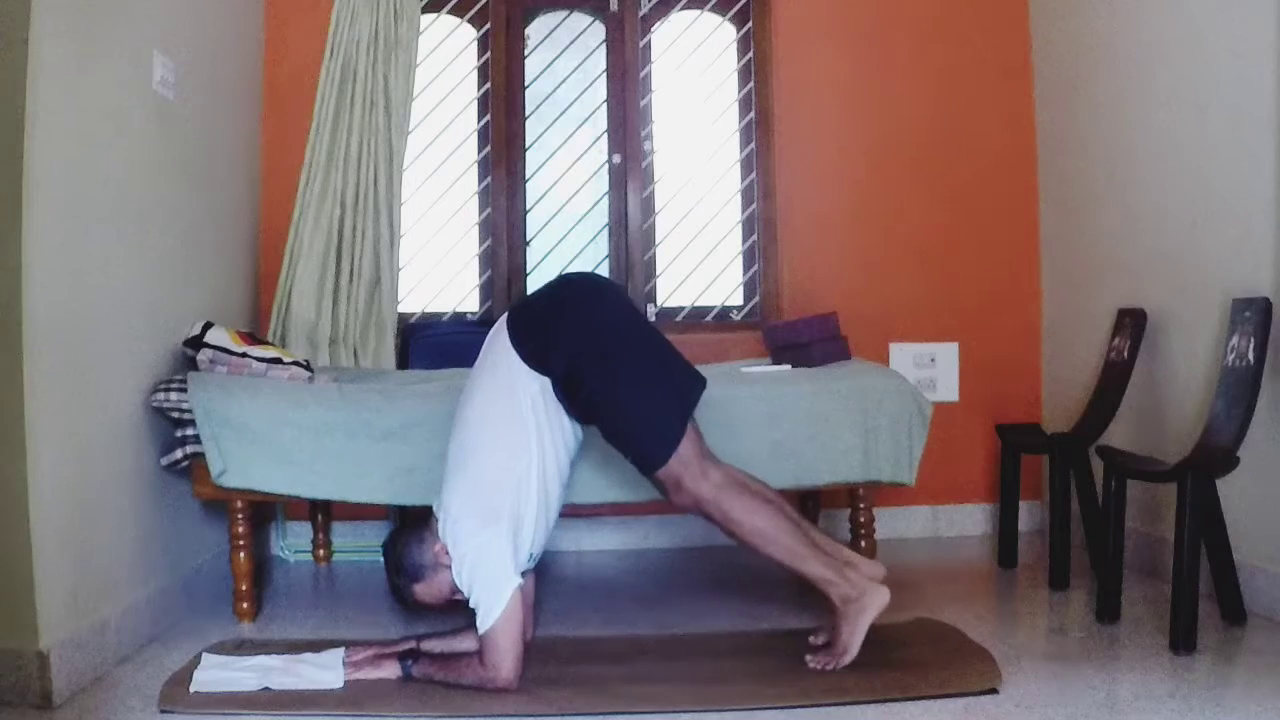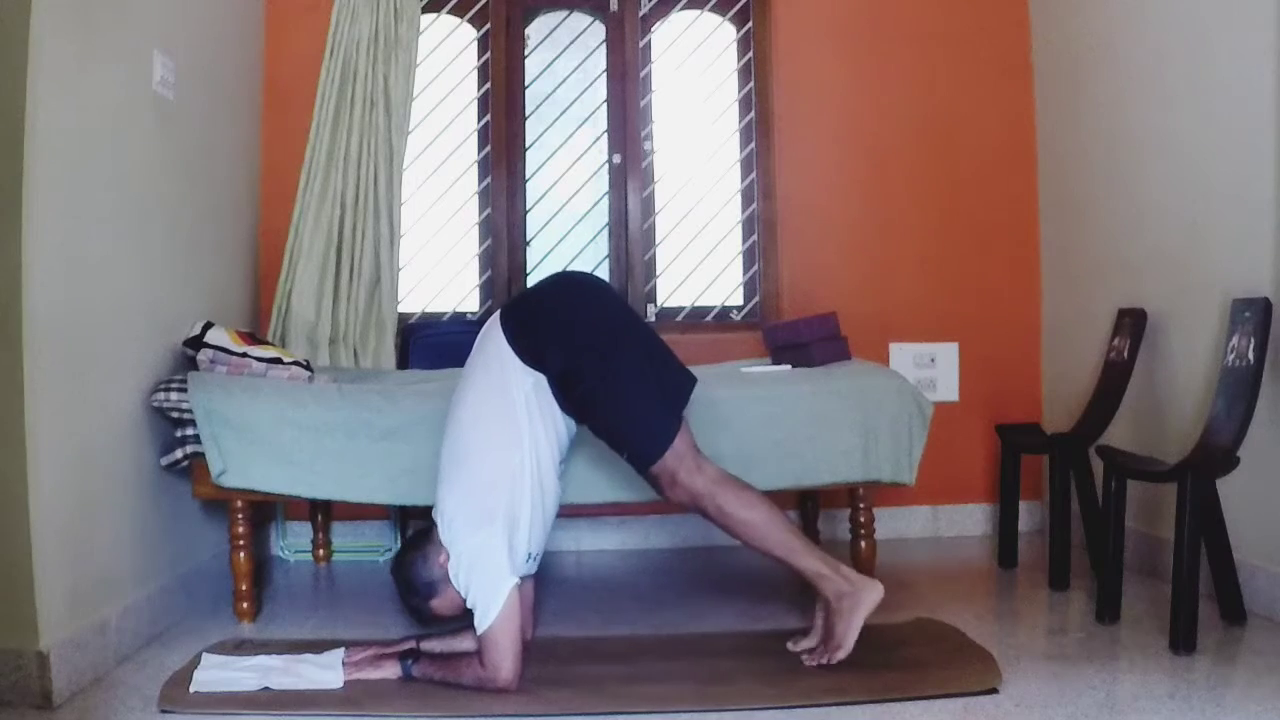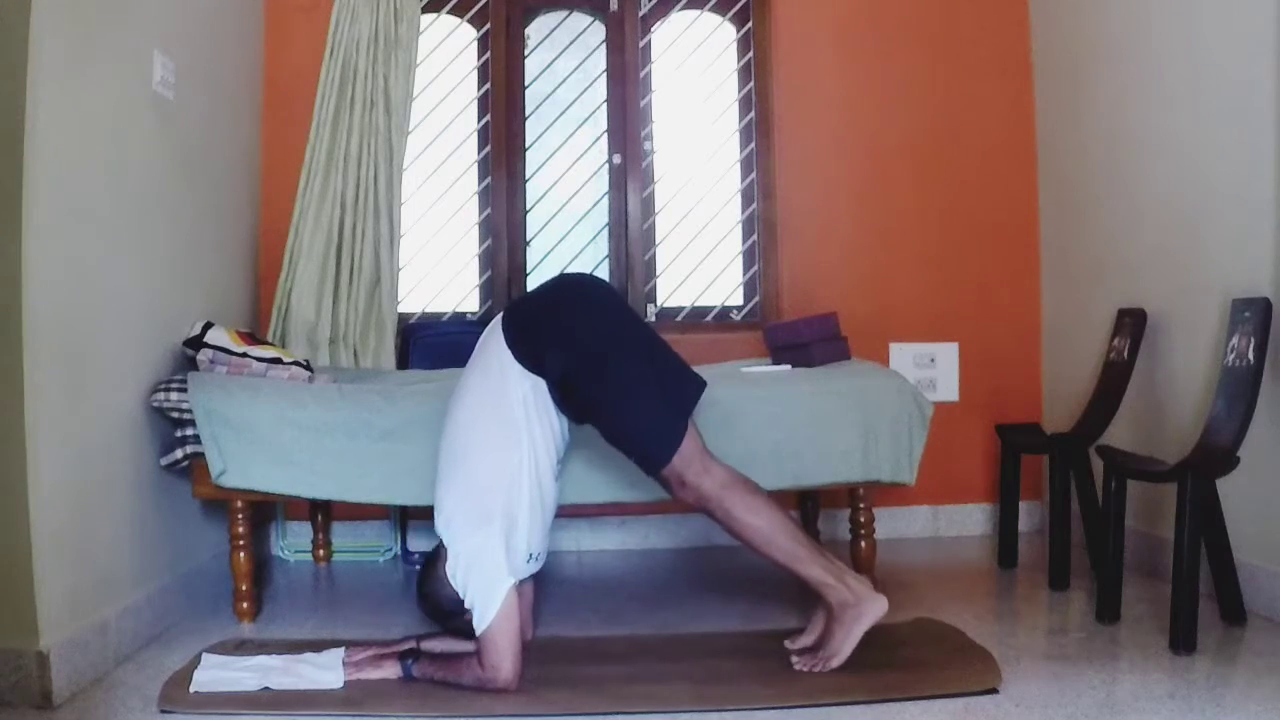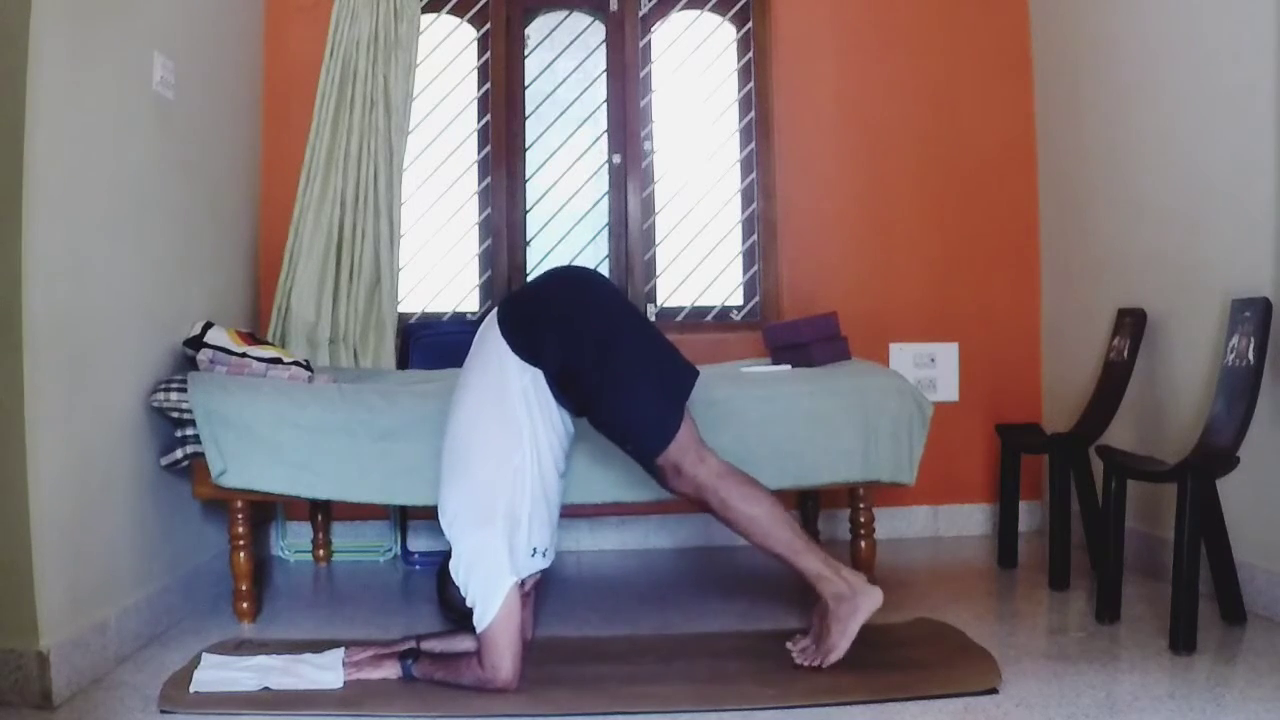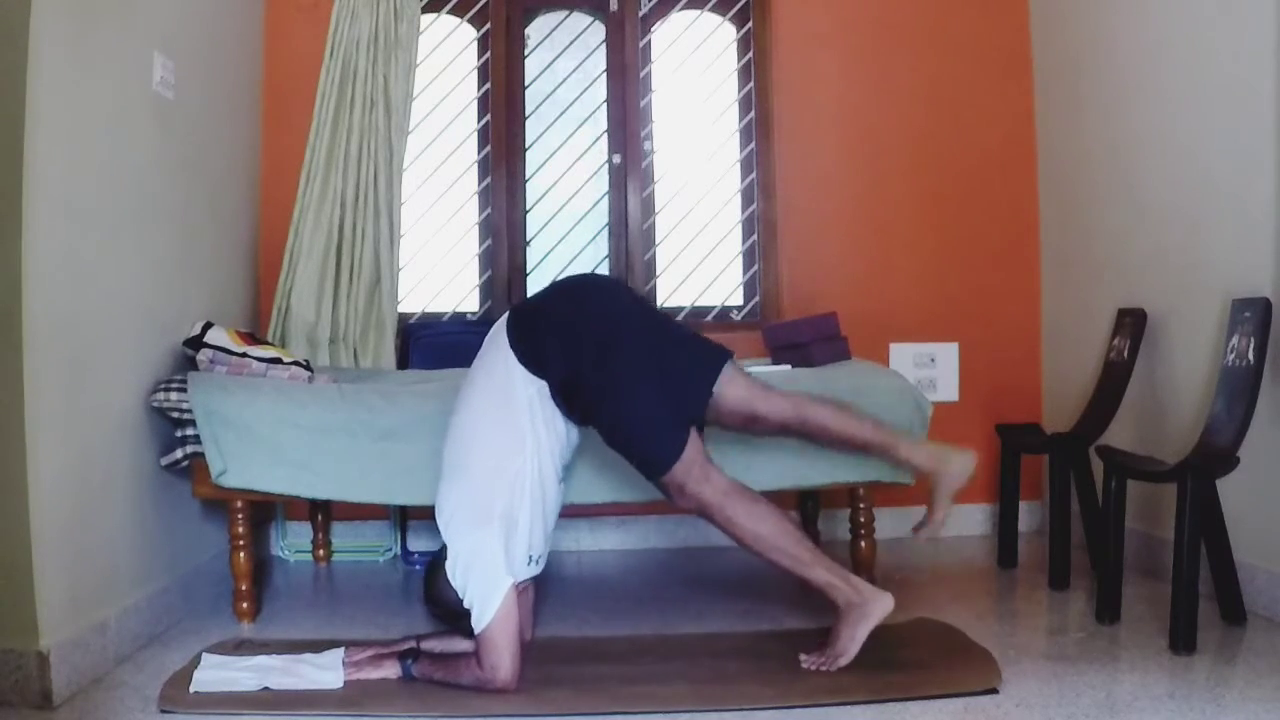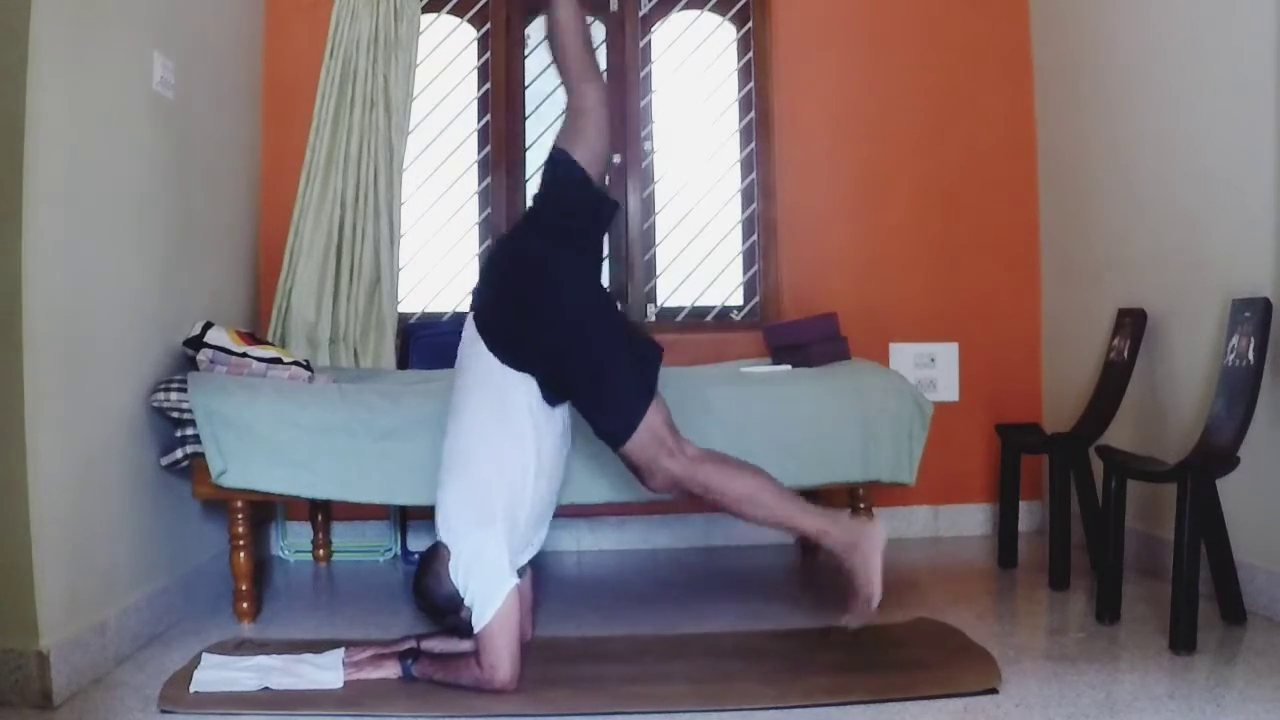
dt=0.4s
person 1, frame 1
left shoulder: (475, 535)
right shoulder: (479, 518)
left elbow: (501, 671)
right elbow: (517, 630)
left wrist: (406, 665)
right wrist: (416, 642)
left hip: (573, 325)
right hip: (566, 323)
left knee: (692, 483)
right knee: (696, 473)
left ankle: (849, 590)
right ankle: (841, 560)
person 1, frame 2
left shoulder: (474, 536)
right shoulder: (479, 520)
left elbow: (501, 671)
right elbow: (517, 630)
left wrist: (407, 664)
right wrist: (414, 644)
left knee: (685, 478)
right knee: (683, 478)
left ankle: (842, 586)
right ankle: (832, 583)
person 1, frame 3
left shoulder: (474, 542)
right shoulder: (477, 523)
left elbow: (501, 671)
right elbow: (519, 631)
left wrist: (407, 665)
right wrist: (417, 643)
left hip: (566, 327)
right hip: (561, 324)
left knee: (695, 478)
right knee: (694, 475)
left ankle: (847, 594)
right ankle: (834, 583)
person 1, frame 4
left shoulder: (480, 539)
right shoulder: (482, 523)
left elbow: (500, 670)
right elbow: (517, 632)
left wrist: (407, 664)
right wrist: (416, 642)
left hip: (564, 320)
left knee: (690, 469)
right knee: (685, 471)
left ankle: (840, 588)
right ankle: (830, 579)
person 1, frame 5
left shoulder: (474, 541)
right shoulder: (478, 525)
left elbow: (501, 671)
right elbow: (518, 632)
left wrist: (404, 664)
right wrist: (419, 643)
left hip: (570, 334)
right hip: (578, 320)
left knee: (697, 487)
right knee: (762, 407)
left ankle: (854, 596)
right ankle: (921, 455)
person 1, frame 6
left shoulder: (475, 540)
right shoulder: (476, 527)
left elbow: (499, 670)
left wrist: (405, 662)
right wrist: (430, 643)
right hip: (533, 280)
left knee: (672, 466)
right knee: (588, 105)
left ankle: (842, 532)
